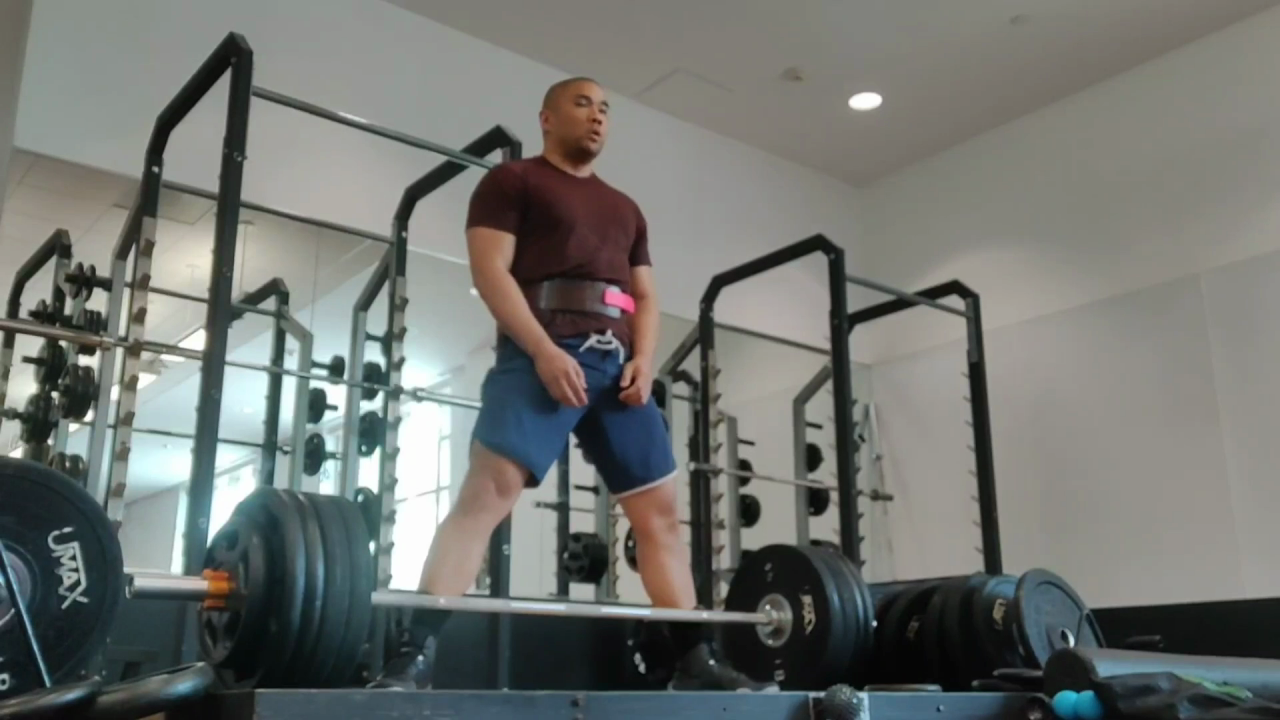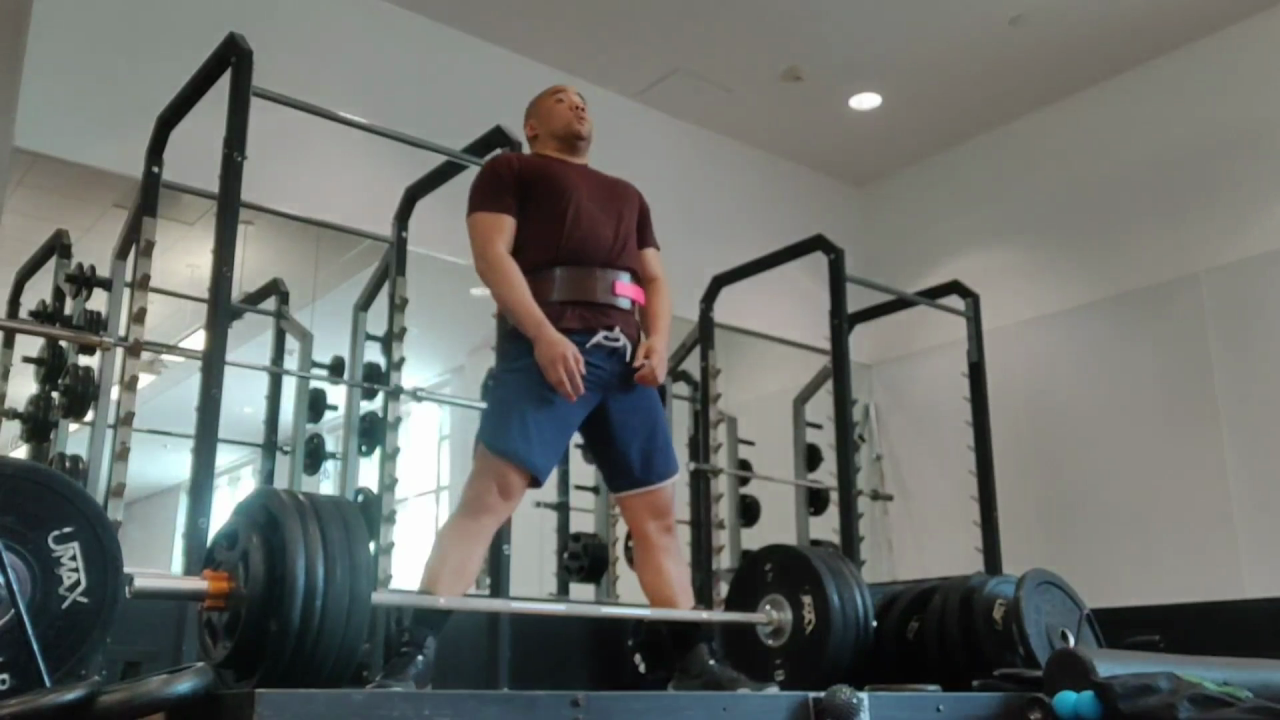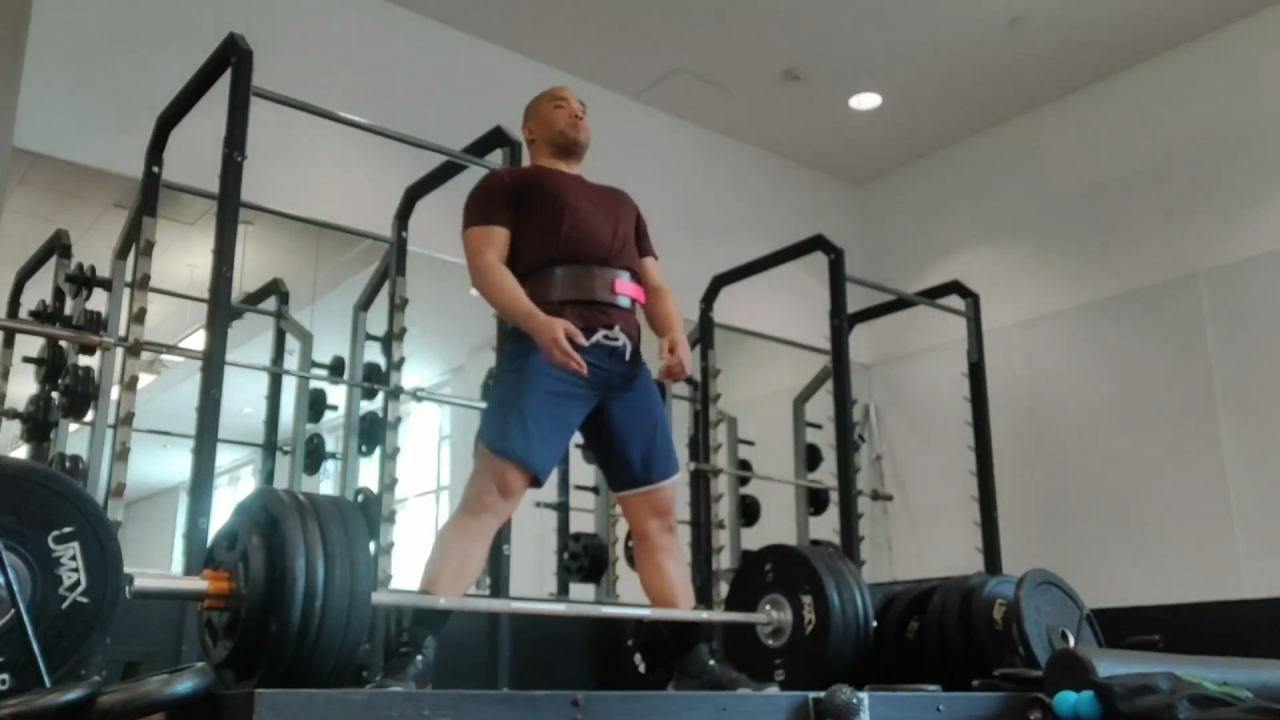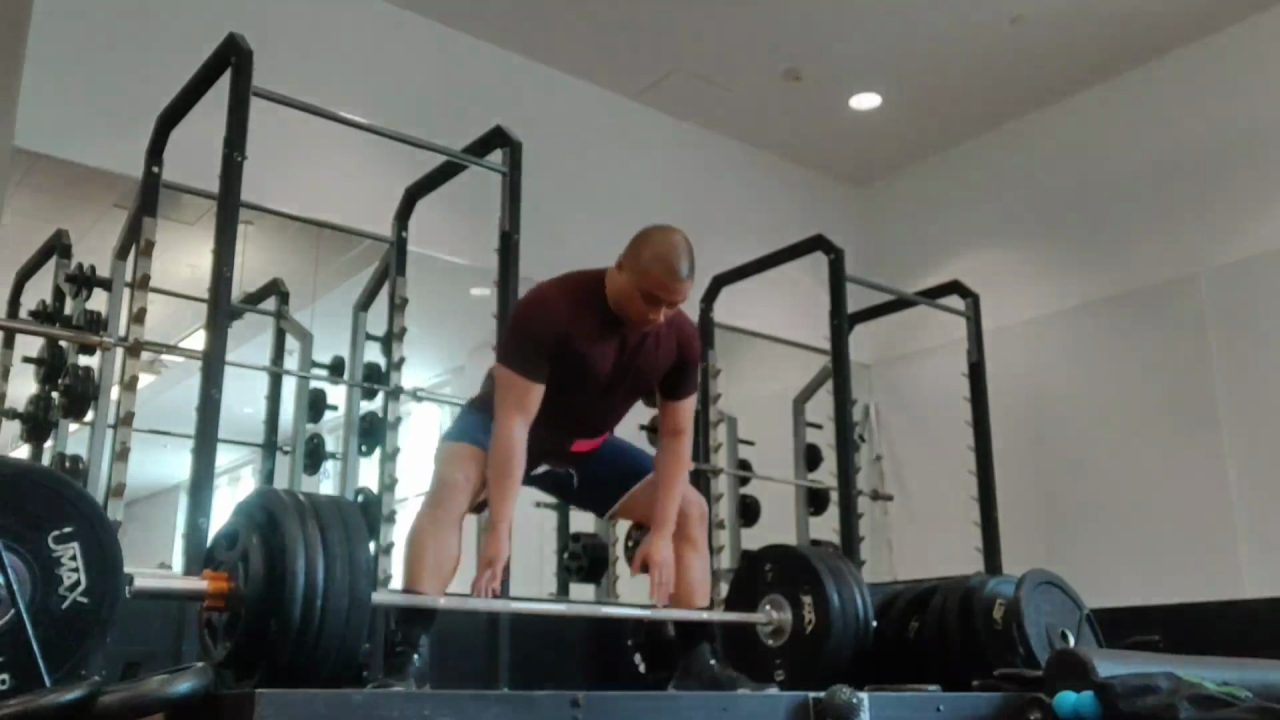
dt=1s
person 1, frame 1
left shoulder: (624, 208)
right shoulder: (511, 181)
left elbow: (645, 296)
right elbow: (489, 270)
left wrist: (643, 359)
right wrist: (545, 351)
left hip: (616, 365)
right hip: (541, 355)
left knee: (661, 511)
right knee: (486, 491)
left ankle: (695, 660)
right ankle: (414, 655)
person 1, frame 2
left shoulder: (626, 195)
right shoulder: (510, 170)
left elbow: (655, 278)
right elbow: (492, 254)
left wrist: (657, 340)
right wrist: (543, 334)
left hip: (623, 356)
right hip: (547, 346)
left knee: (658, 512)
right knee: (489, 493)
left ankle: (694, 660)
right ankle: (414, 653)
person 1, frame 3
left shoulder: (621, 203)
right shoulder: (506, 185)
left elbow: (655, 284)
right elbow: (485, 263)
left wrist: (675, 331)
right wrist: (538, 322)
left hip: (625, 357)
right hip: (547, 348)
left knee: (658, 512)
right knee: (491, 494)
left ankle: (695, 659)
right ankle: (413, 653)
person 1, frame 4
left shoulder: (679, 337)
right shoulder: (549, 309)
left elbow: (676, 434)
right elbow: (512, 421)
left wrist: (660, 533)
right wrist: (499, 530)
left hip: (586, 450)
right hip: (500, 431)
left knee: (691, 509)
right knee: (452, 483)
left ankle: (697, 660)
